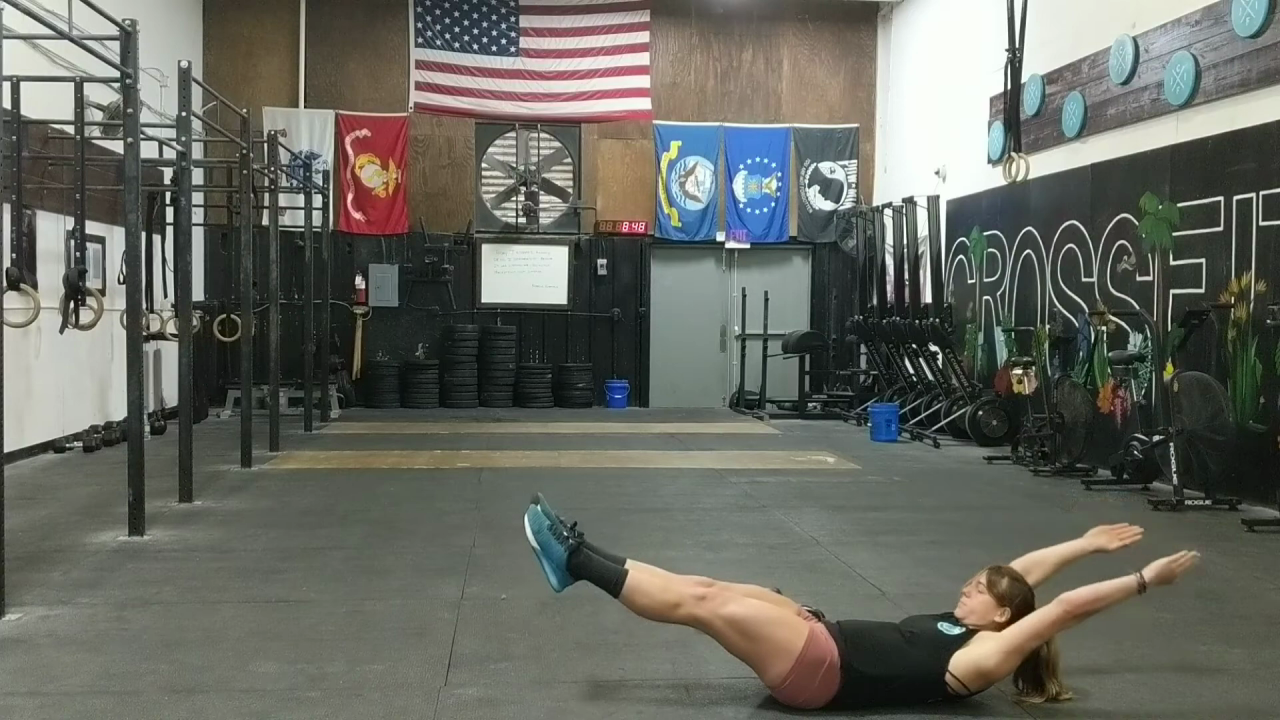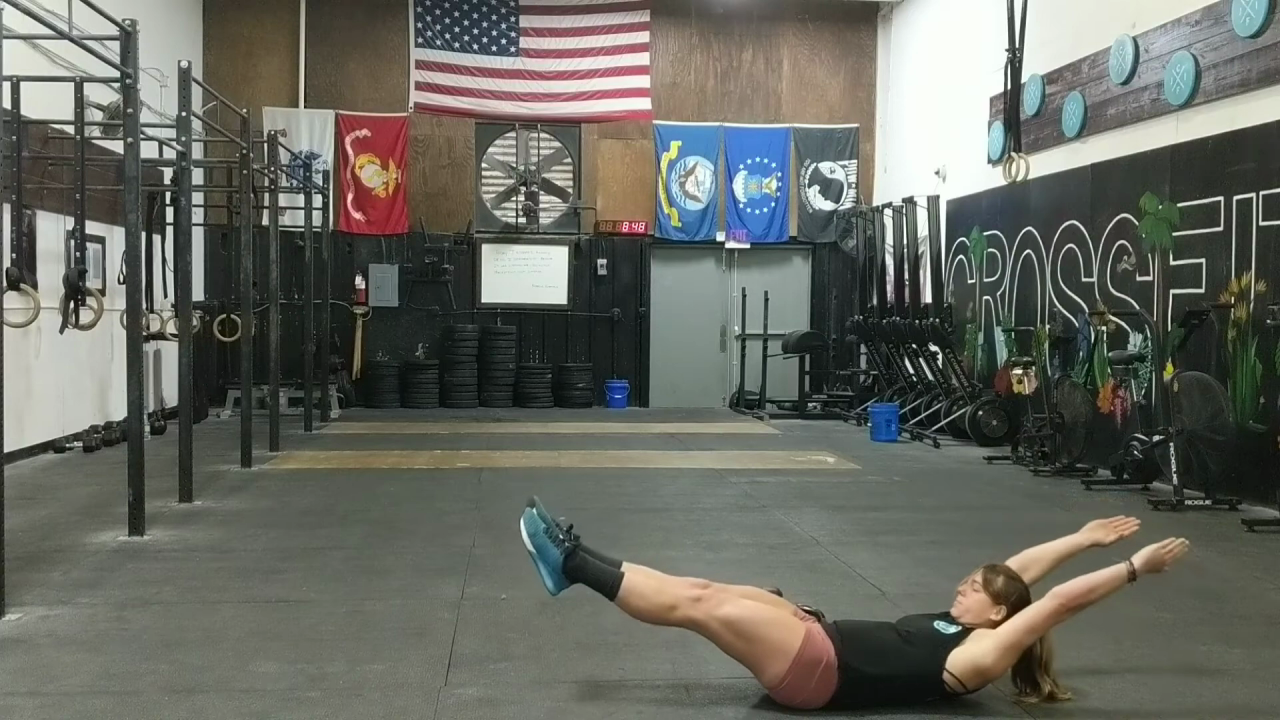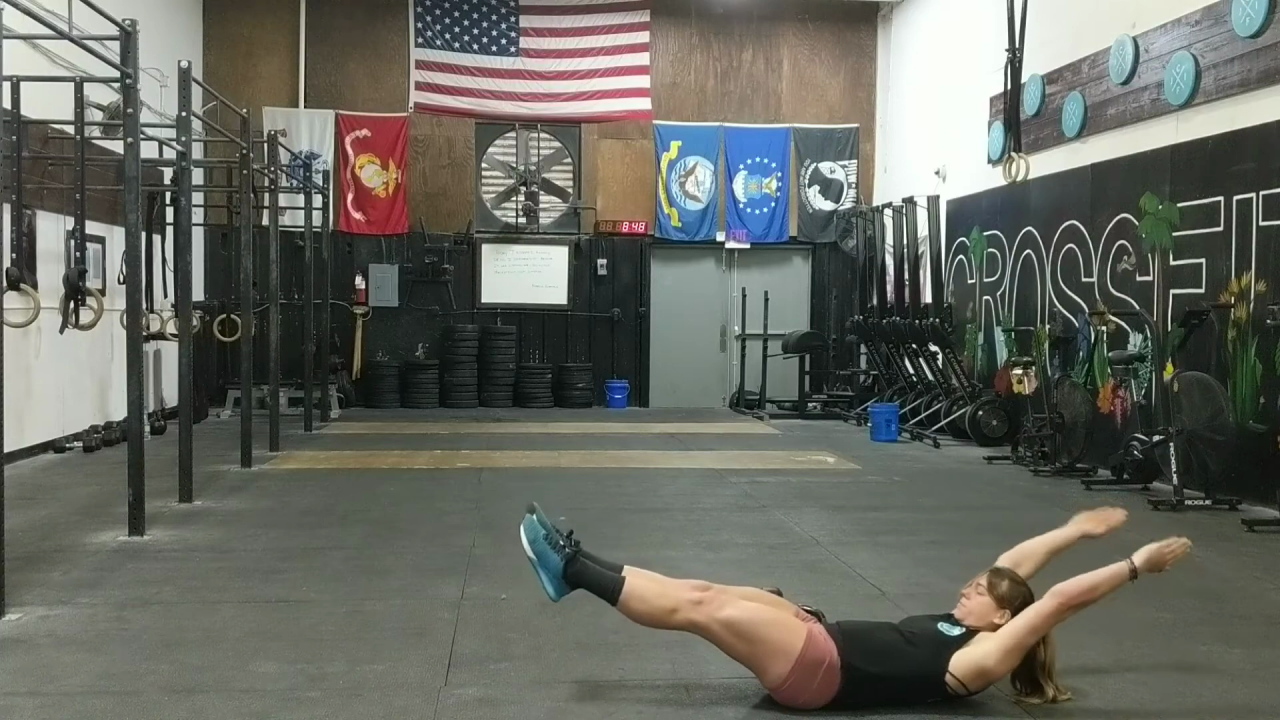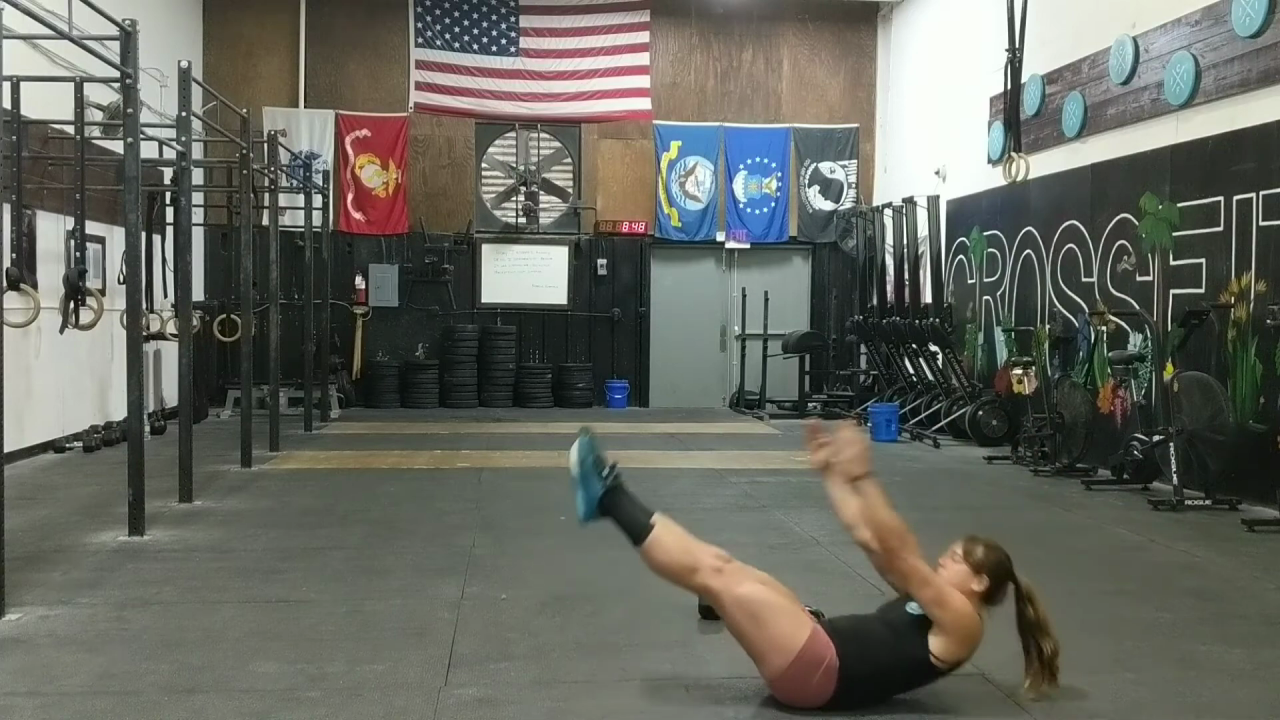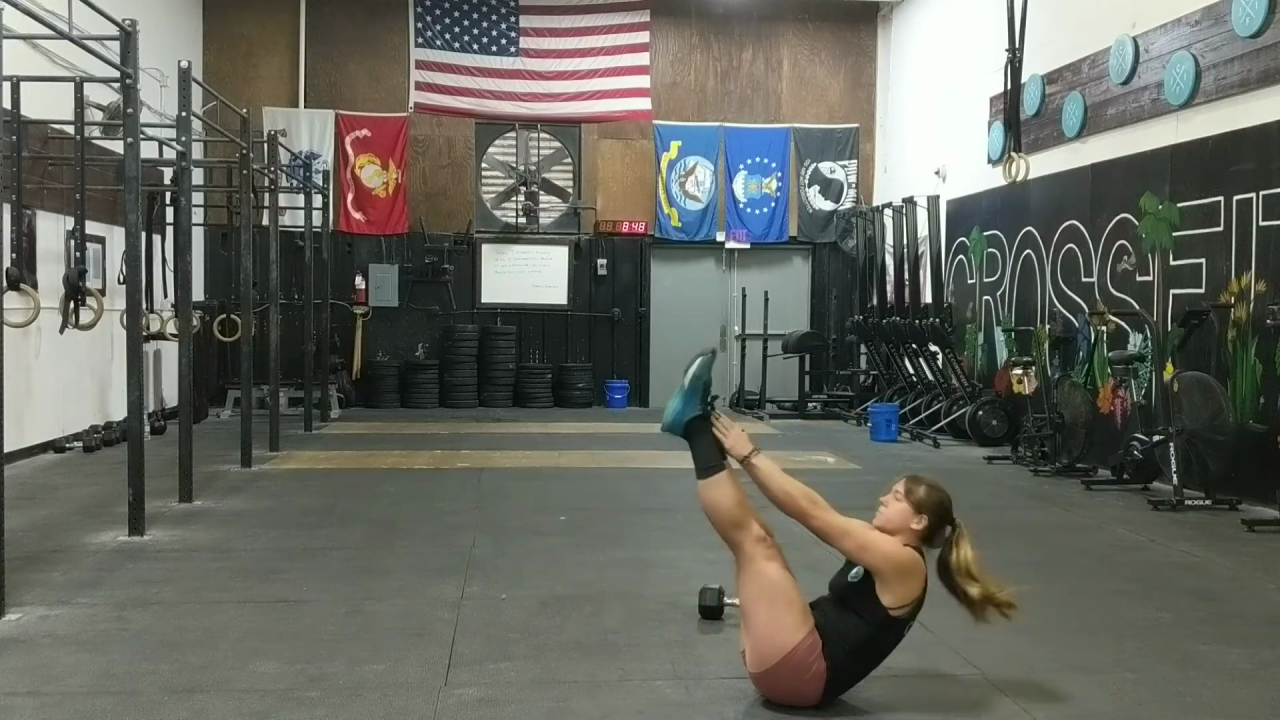
dt=0.3s
person 1, frame 1
left shoulder: (988, 657)
right shoulder: (963, 628)
left elbow: (1065, 608)
right elbow: (1019, 570)
left wrist: (1145, 579)
right wrist: (1086, 543)
left hip: (821, 669)
right hip: (822, 642)
left knee: (700, 600)
right knee: (703, 587)
left ankle: (576, 561)
right ankle: (579, 555)
person 1, frame 2
left shoulder: (984, 653)
right shoulder: (960, 627)
left elbow: (1061, 601)
right elbow: (1017, 570)
left wrist: (1136, 567)
right wrist: (1084, 538)
left hip: (819, 670)
right hip: (820, 637)
left knee: (693, 603)
right knee: (698, 588)
left ankle: (573, 564)
right ankle: (577, 560)
person 1, frame 3
left shoulder: (993, 662)
right shoulder: (967, 629)
left elbow: (1056, 605)
right elbow: (1010, 570)
left wrist: (1134, 567)
right wrist: (1070, 531)
left hip: (825, 673)
right hip: (825, 639)
left knee: (699, 605)
right knee: (702, 588)
left ankle: (573, 570)
right ankle: (579, 563)
person 1, frame 4
left shoulder: (960, 620)
right shoulder: (930, 601)
left elbow: (898, 553)
right elbow: (868, 537)
left wrist: (861, 477)
right wrist: (831, 471)
left hip: (817, 674)
right hip: (823, 644)
left knee: (712, 574)
right knee: (719, 562)
left ankle: (610, 497)
right ankle: (611, 495)
person 1, frame 5
left shoulder: (903, 563)
right shoulder: (877, 549)
left elbow: (815, 512)
right elbow: (811, 512)
left wrist: (749, 456)
right wrist: (751, 457)
left hip: (797, 673)
right hip: (786, 663)
left knee: (751, 536)
right knee: (752, 534)
left ankle: (698, 425)
